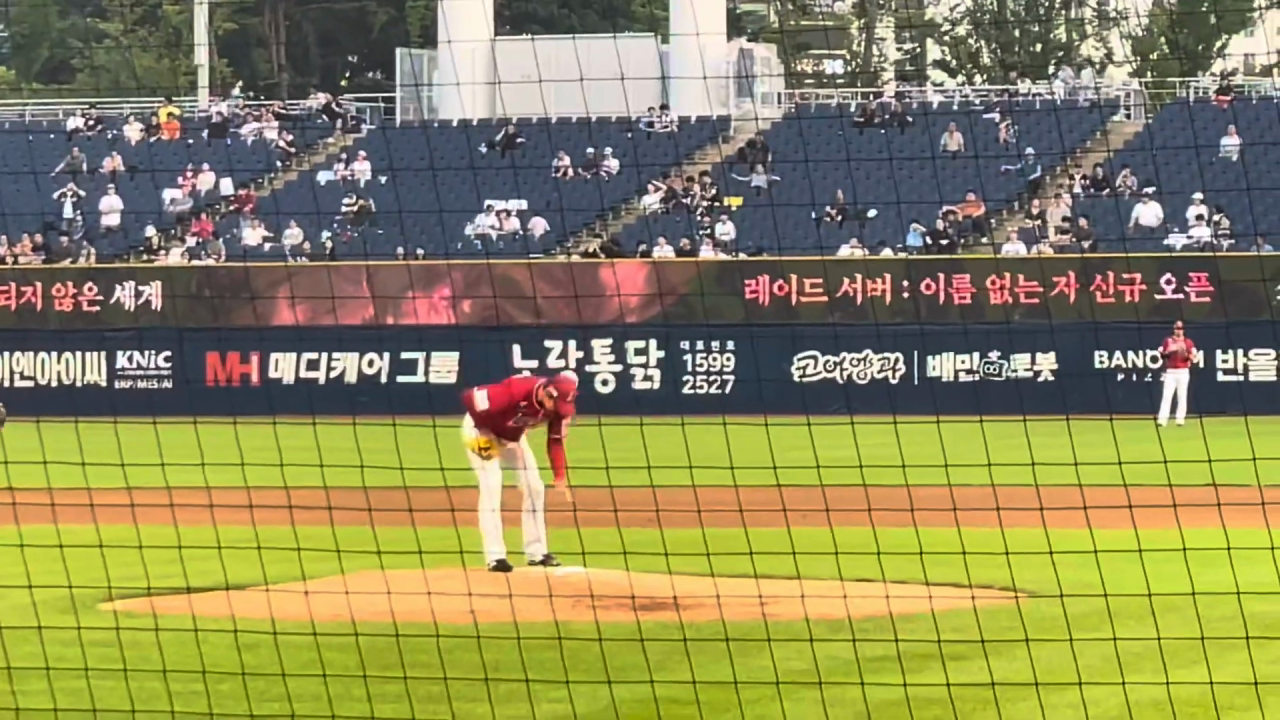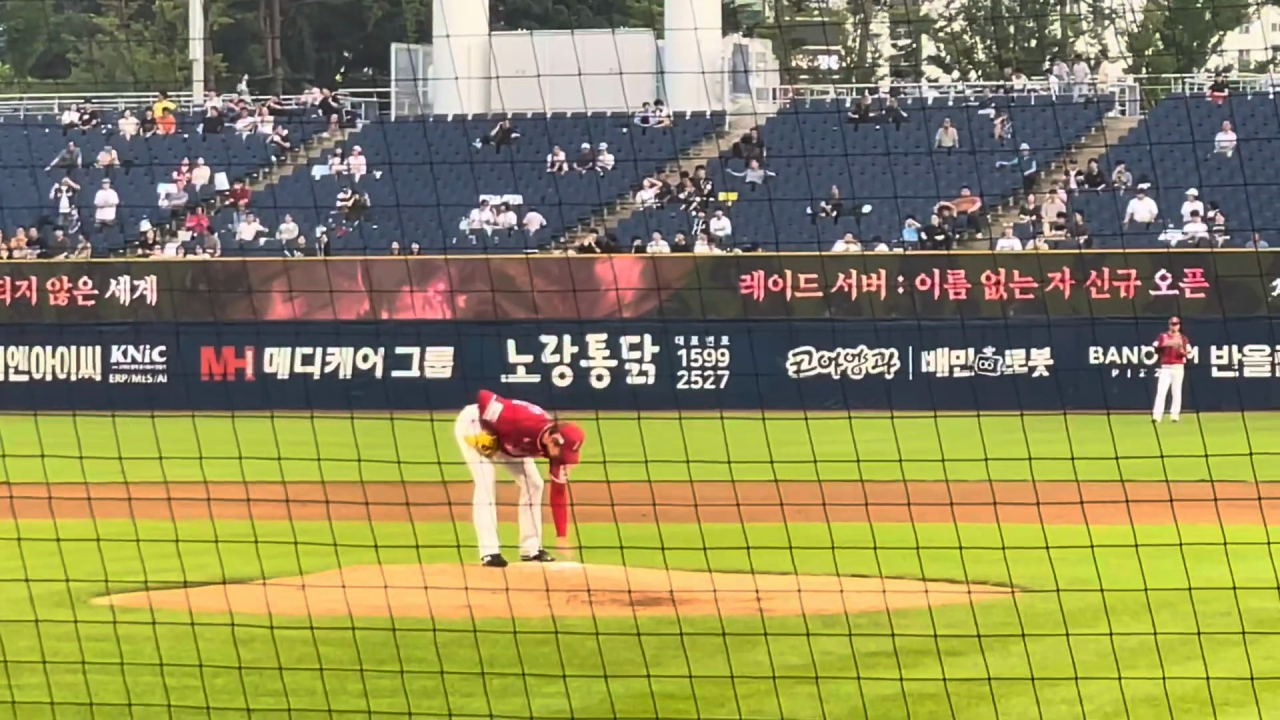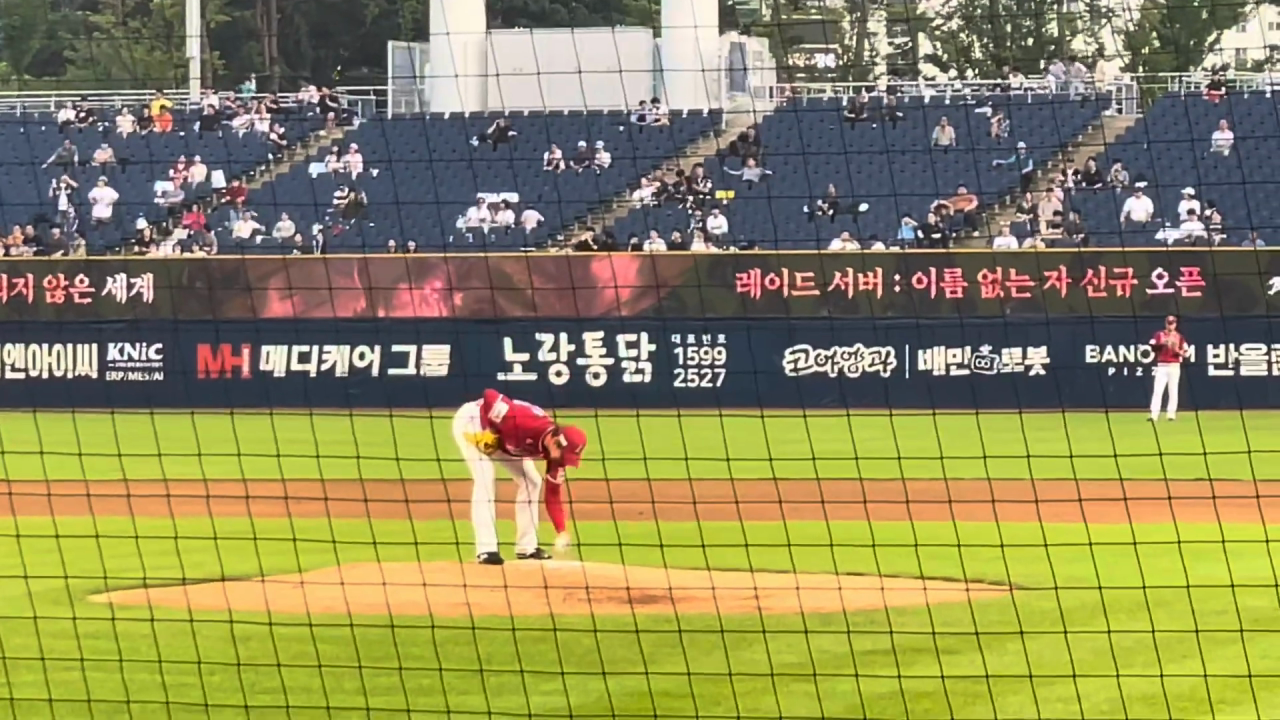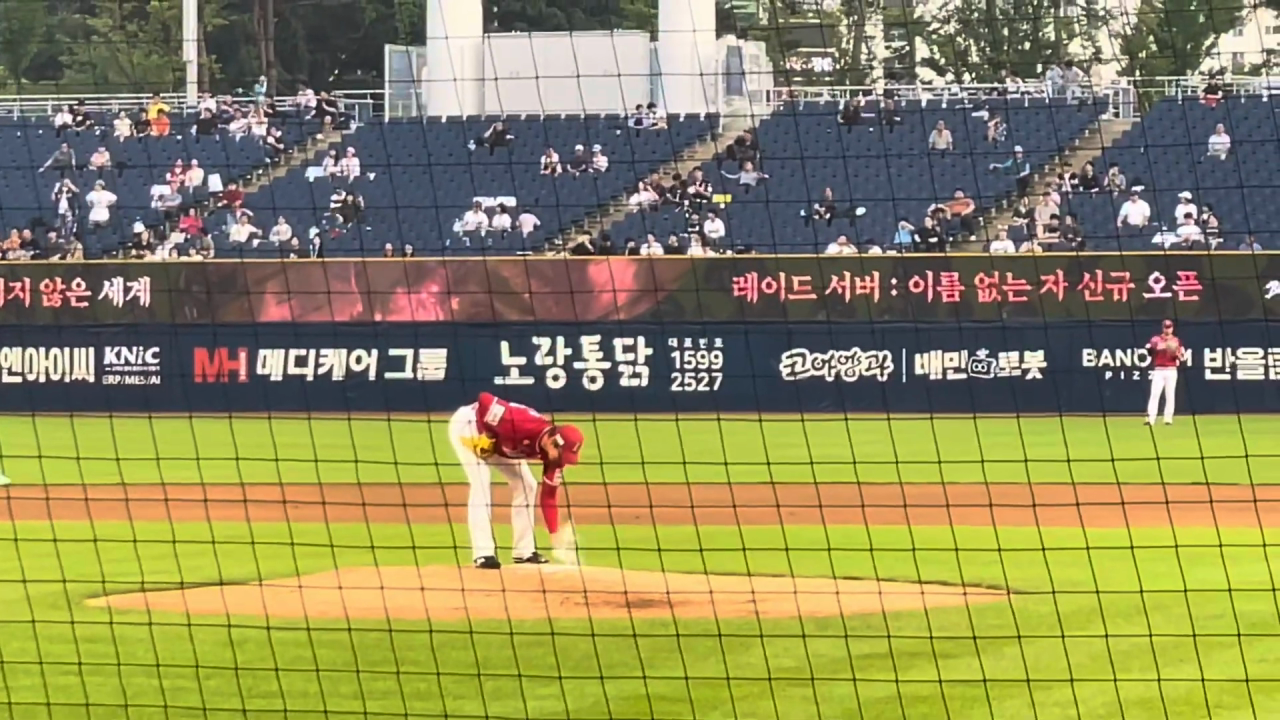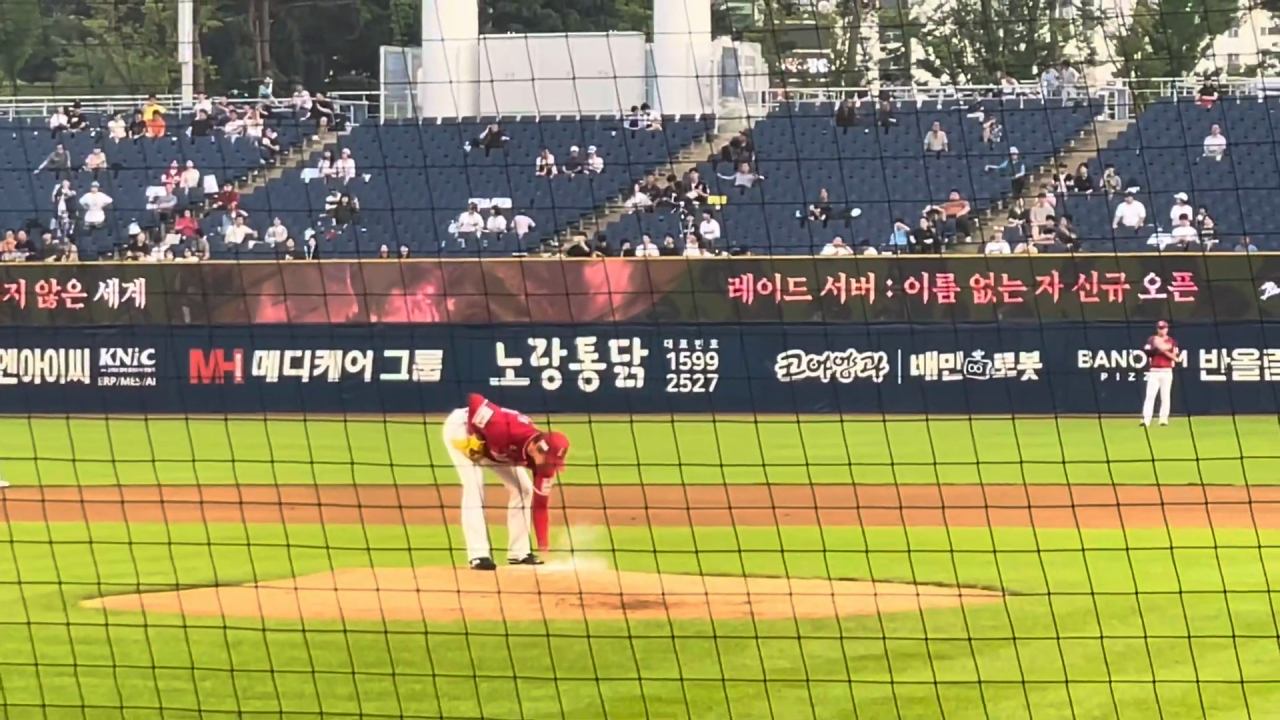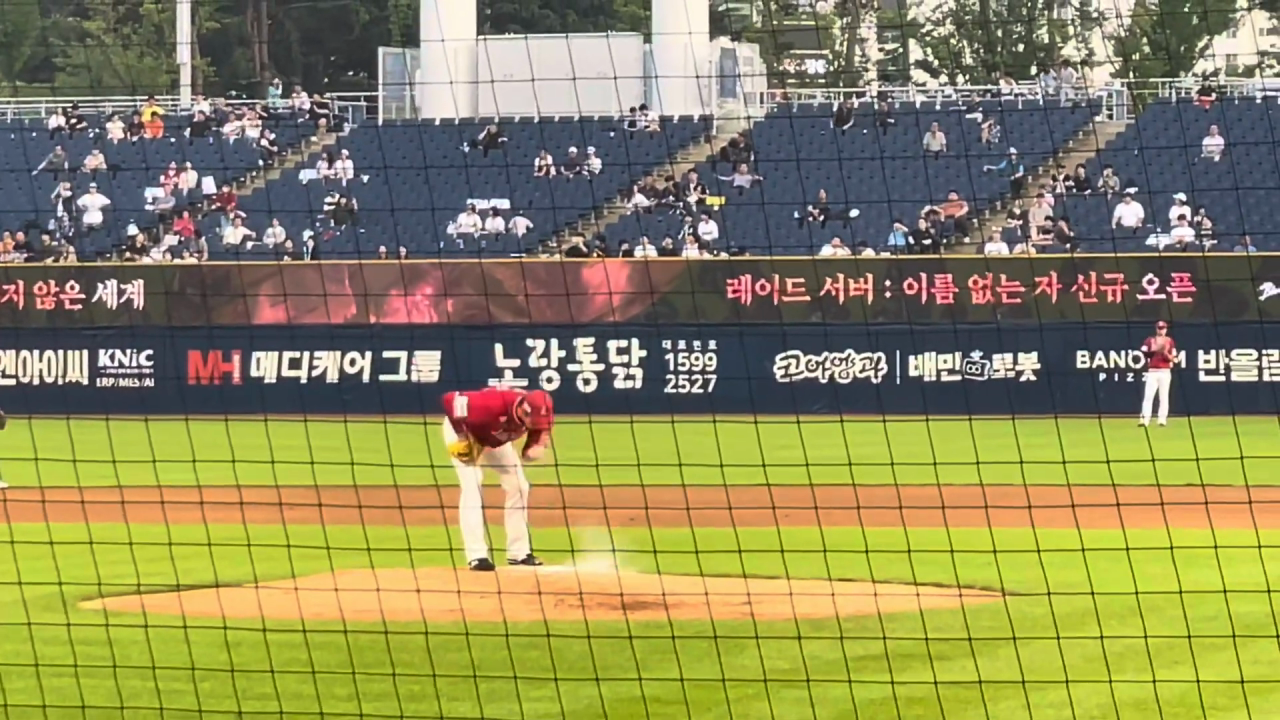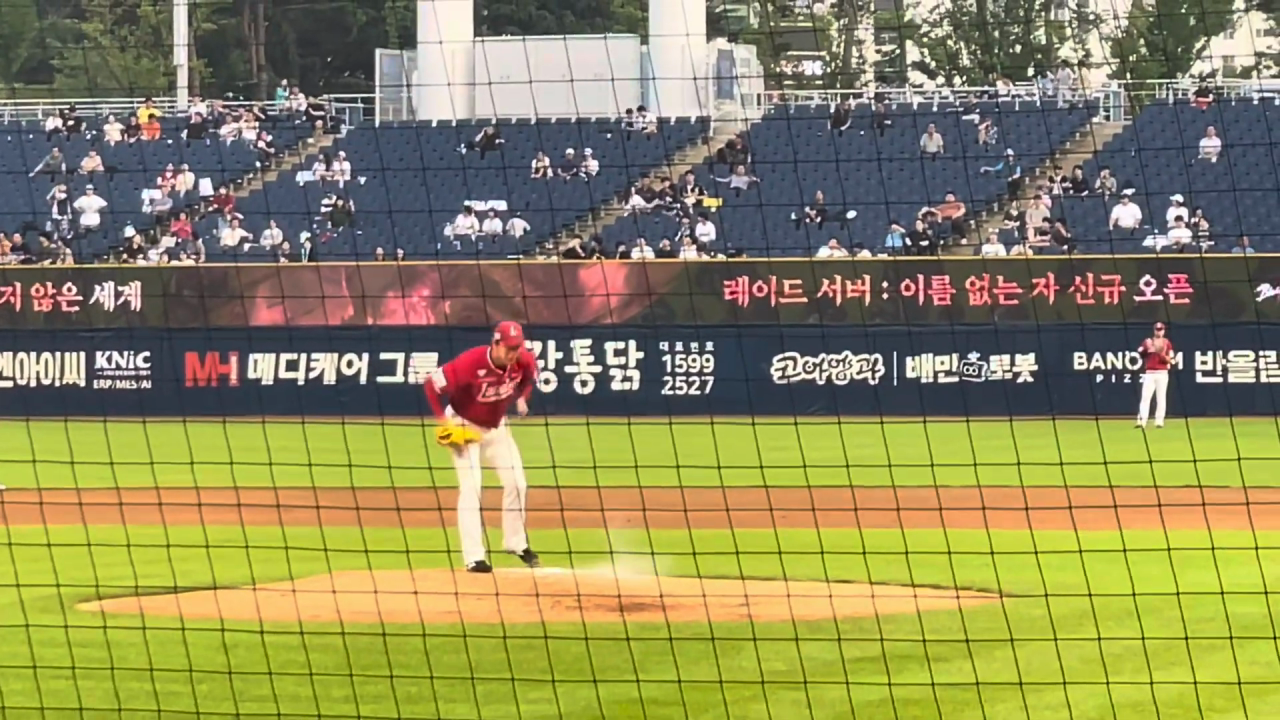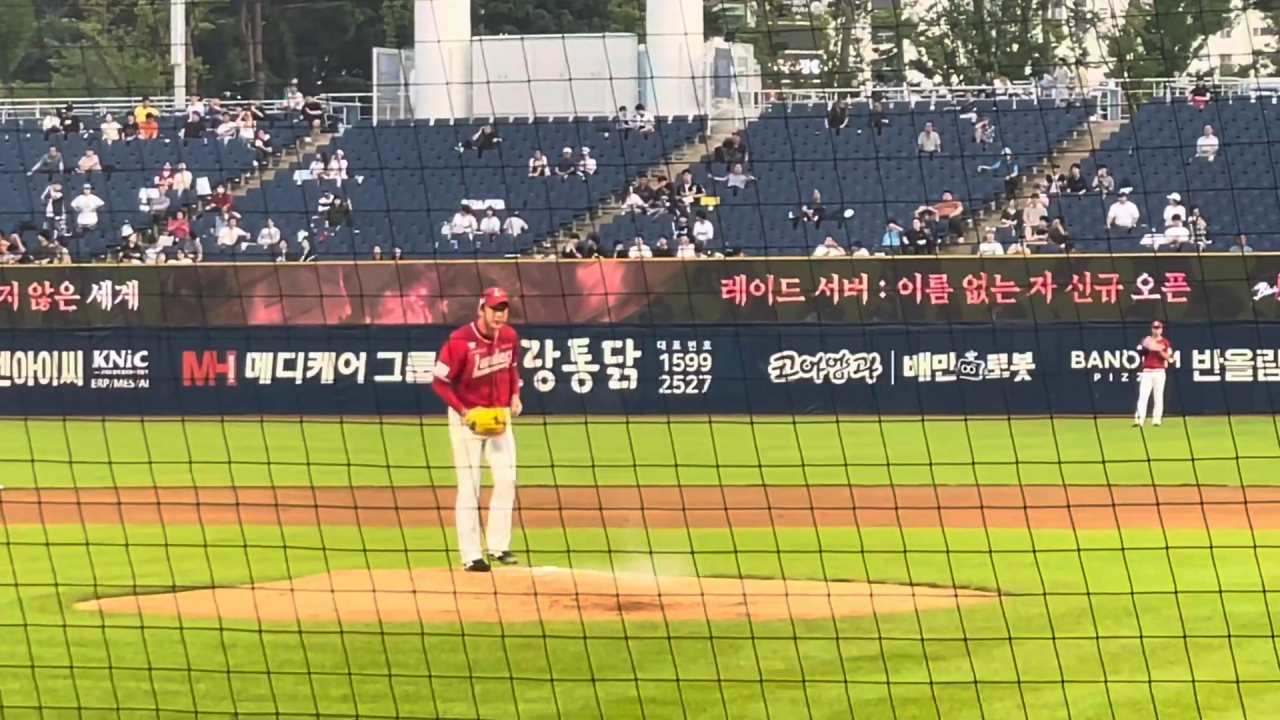
dt=0.3s
person 1, frame 1
left shoulder: (558, 404)
right shoulder: (515, 390)
left elbow: (555, 441)
right elbow: (469, 396)
left wrist: (560, 477)
right wrist: (483, 429)
left hip: (513, 436)
right hip: (484, 433)
left knee: (534, 487)
right knee: (491, 488)
left ankle: (537, 553)
right ankle: (495, 557)
person 1, frame 2
left shoulder: (557, 449)
right shoulder: (523, 423)
left elbow: (559, 492)
right elbow: (483, 396)
left wrist: (562, 537)
right wrist: (486, 432)
left hip: (504, 439)
right hip: (473, 425)
left knee: (533, 485)
right knee: (486, 484)
left ankle: (531, 549)
right ankle: (489, 552)
person 1, frame 3
left shoulder: (555, 450)
right shoulder: (526, 424)
left elbow: (553, 493)
right elbow: (489, 395)
left wrist: (562, 532)
right wrist: (488, 431)
left hip: (503, 435)
right hip: (471, 421)
left knee: (531, 482)
right knee: (485, 481)
left ankle: (527, 547)
right ankle: (486, 550)
person 1, frame 4
left shoulder: (553, 454)
right shoulder: (523, 427)
left elbow: (549, 494)
right elbow: (484, 399)
left wrist: (556, 533)
right wrist: (484, 435)
left hip: (499, 438)
right hip: (467, 424)
left knee: (527, 486)
right knee: (481, 485)
left ankle: (524, 551)
right ankle: (483, 554)
person 1, frame 5
left shoulder: (544, 458)
right shoulder: (509, 432)
left elbow: (540, 504)
right elbow: (473, 400)
left wrist: (543, 548)
right wrist: (474, 437)
left hip: (491, 444)
right hip: (461, 428)
left knee: (524, 489)
right knee: (474, 487)
left ankle: (520, 552)
right ankle: (478, 555)
person 1, frame 6
left shoulder: (541, 414)
right shoulder: (492, 404)
left elbow: (538, 440)
right elbow: (449, 400)
left wrist: (534, 450)
right wrist: (462, 437)
left hip: (497, 439)
right hip: (465, 430)
left knee: (518, 487)
right knee: (472, 488)
left ankle: (519, 552)
right ankle: (477, 556)
person 1, frame 7
left shoulder: (524, 360)
right shoulder: (471, 362)
left elbow: (528, 379)
right elbow: (432, 383)
left wrist: (521, 398)
right wrist: (442, 420)
left hip: (496, 426)
right hip: (463, 426)
left knee: (516, 483)
right knee: (471, 489)
left ankle: (516, 543)
right ankle: (474, 557)
person 1, frame 8
left shoulder: (510, 337)
right shoulder: (460, 340)
right elbow: (440, 383)
left wrist: (515, 394)
right wrist: (465, 412)
right hip: (466, 421)
left knee: (506, 481)
right knee: (469, 488)
left ankle: (497, 548)
right ankle: (470, 556)
